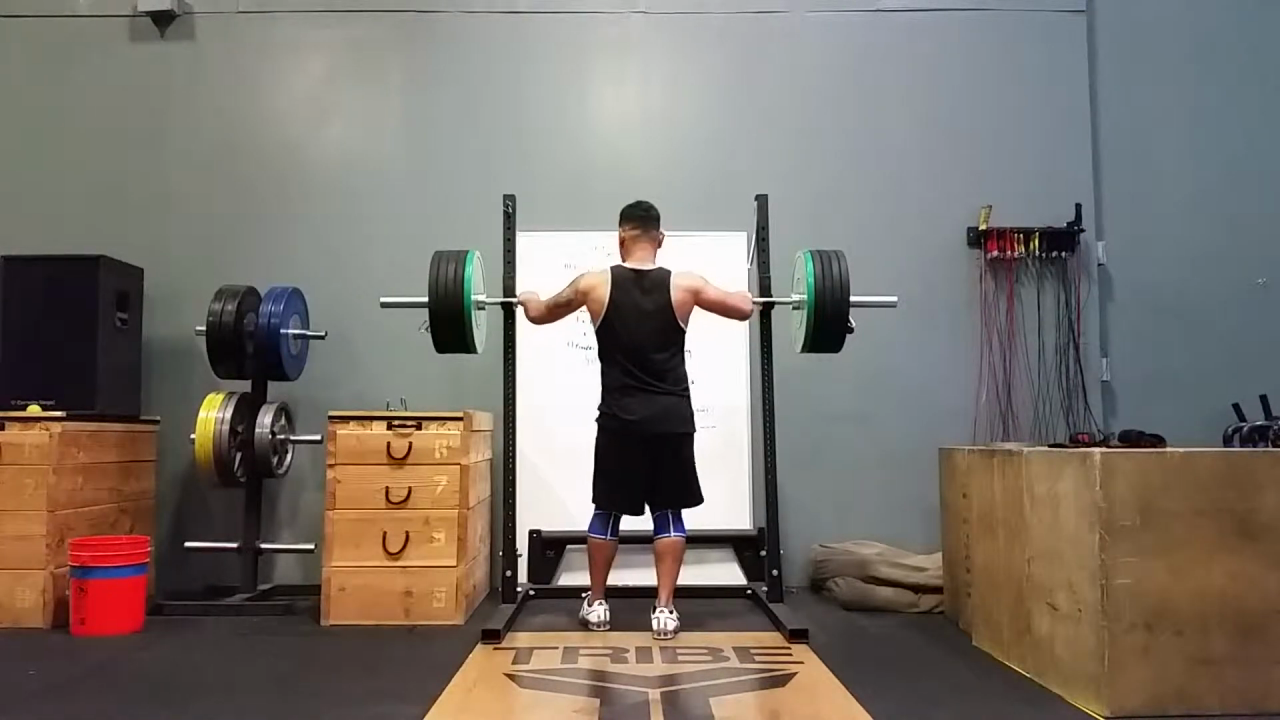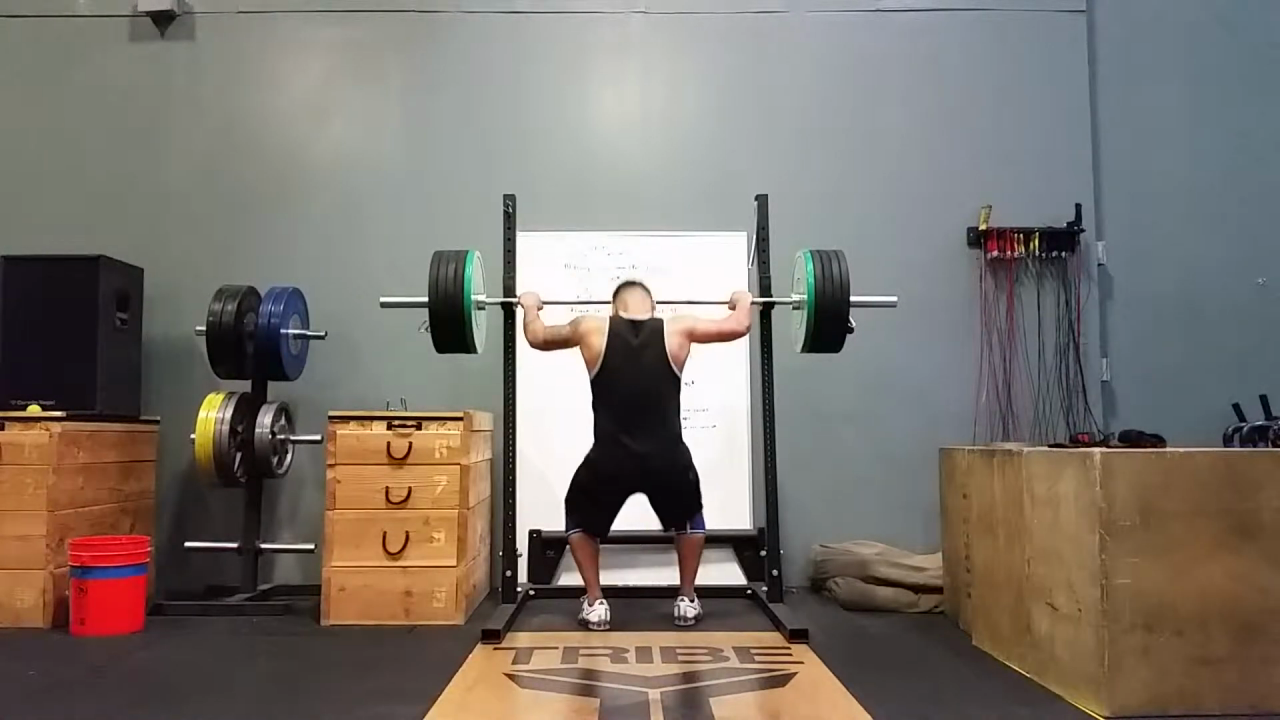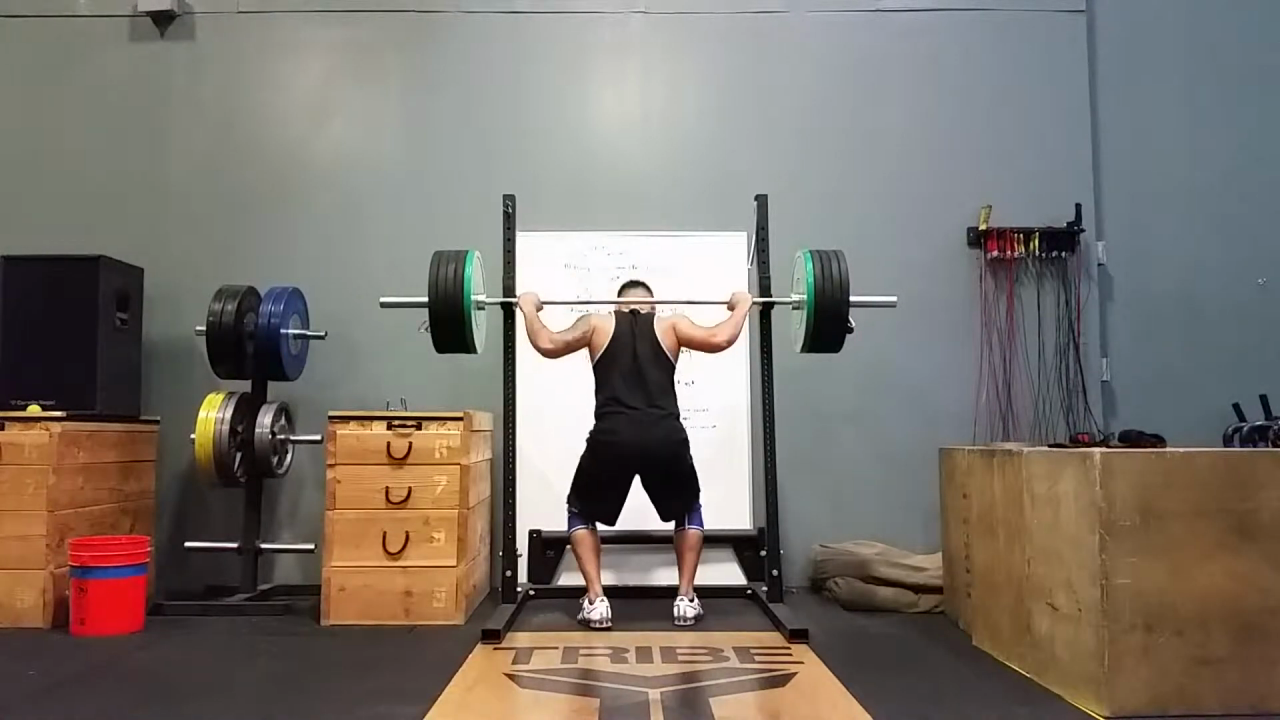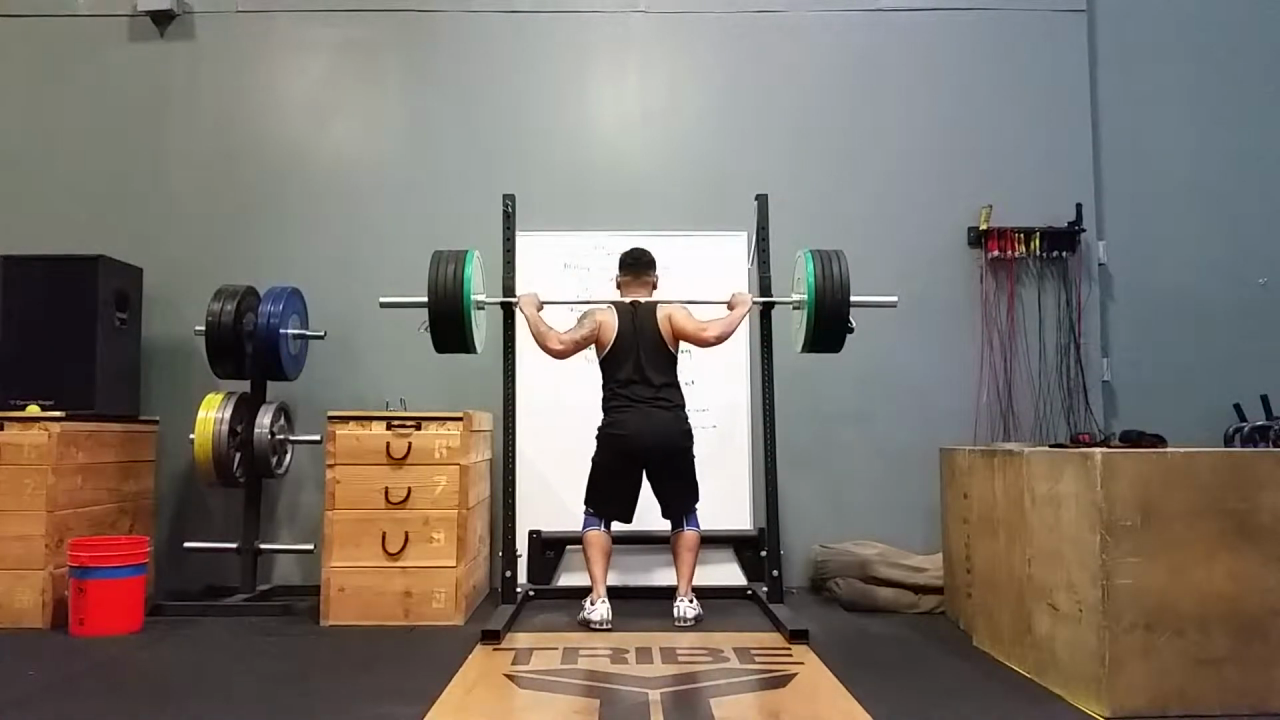
dt=0.5s
person 1, frame 1
left shoulder: (594, 284)
right shoulder: (685, 285)
left elbow: (539, 314)
right elbow: (743, 309)
left wrist: (528, 298)
right wrist: (745, 295)
left hip: (620, 419)
right hip: (672, 418)
left knee: (608, 512)
right knee: (669, 515)
left ankle: (596, 604)
right ankle: (665, 609)
person 1, frame 2
left shoulder: (592, 330)
right shoulder: (677, 330)
left elbow: (536, 337)
right elbow: (738, 325)
left wrist: (530, 306)
right wrist: (742, 302)
left hip: (610, 459)
right hip: (668, 459)
left knee: (581, 521)
right knee: (689, 517)
left ankle: (595, 603)
right ankle: (687, 600)
person 1, frame 3
left shoulder: (597, 322)
right shoulder: (670, 323)
left elbow: (548, 345)
right elbow: (718, 340)
left wrist: (529, 311)
right wrist: (741, 309)
left hip: (611, 438)
right hip: (665, 438)
left knee: (581, 513)
right knee: (687, 512)
left ankle: (595, 600)
right ankle: (686, 599)
person 1, frame 4
left shoulder: (601, 318)
right shoulder: (670, 314)
left elbow: (557, 346)
right elbow: (710, 335)
left wrist: (530, 311)
right wrist: (741, 308)
left hip: (620, 431)
right hip: (670, 430)
left knee: (598, 515)
right knee: (683, 514)
left ankle: (598, 601)
right ankle: (685, 600)
